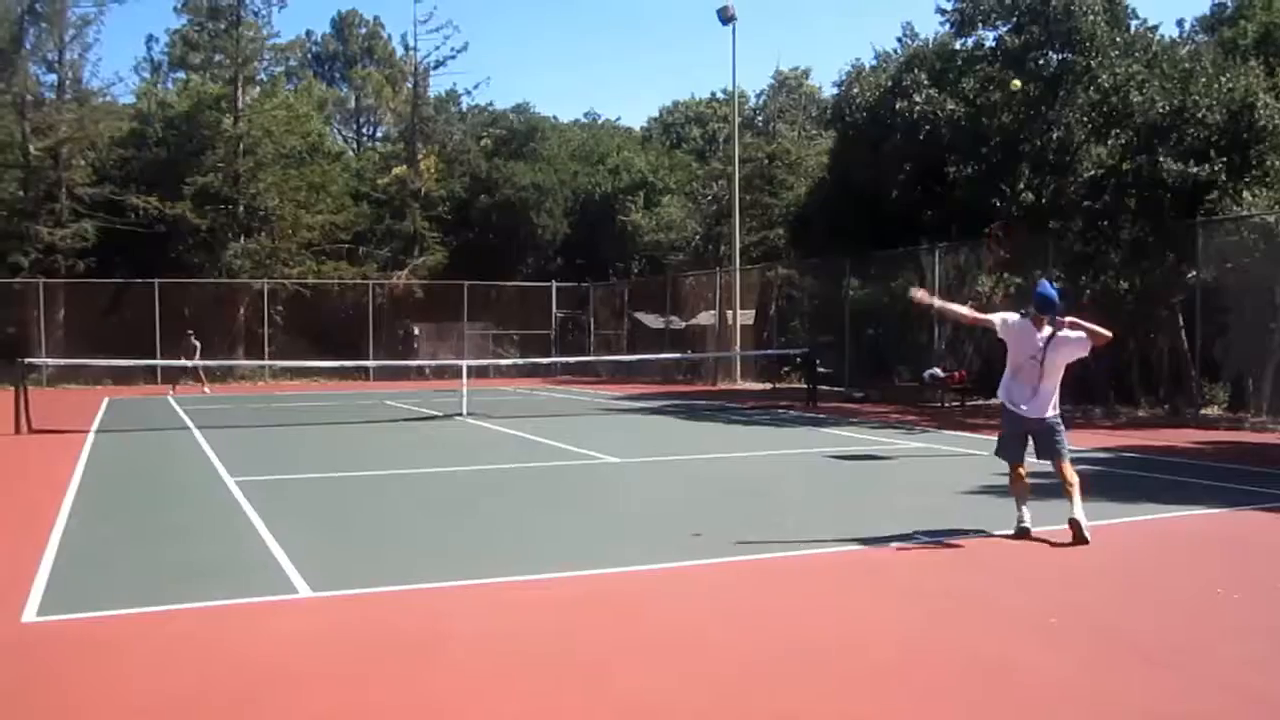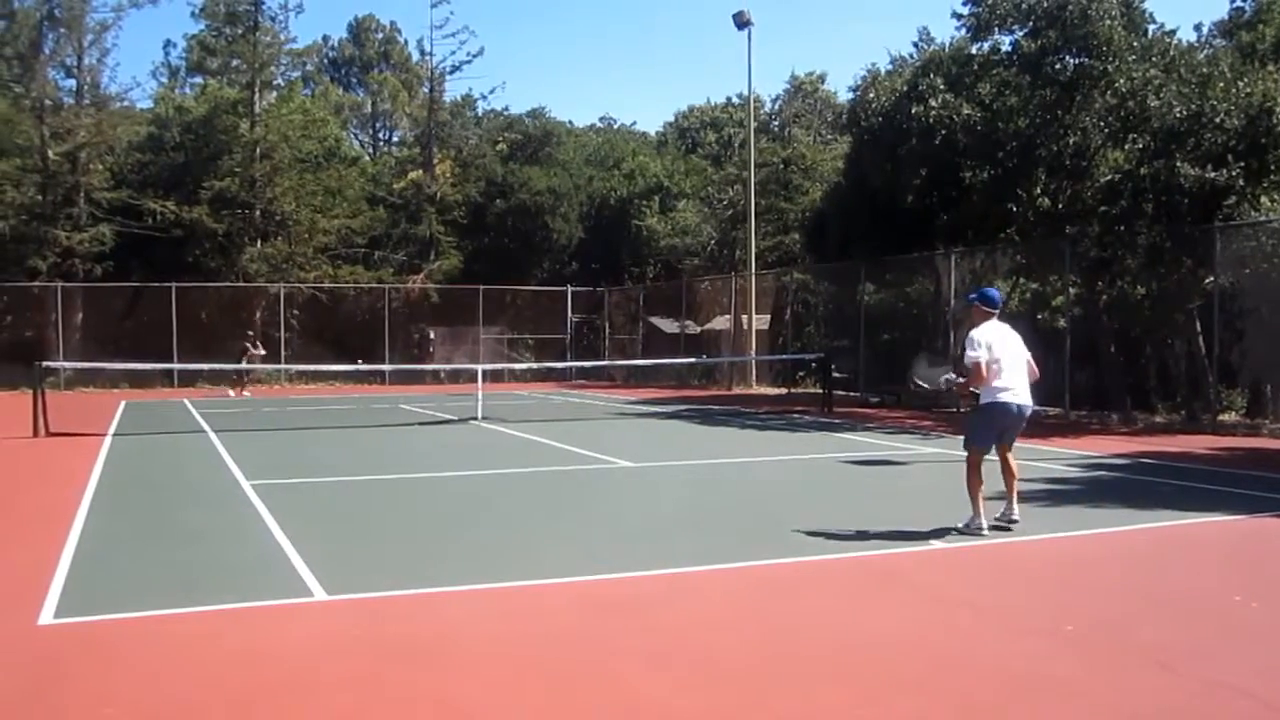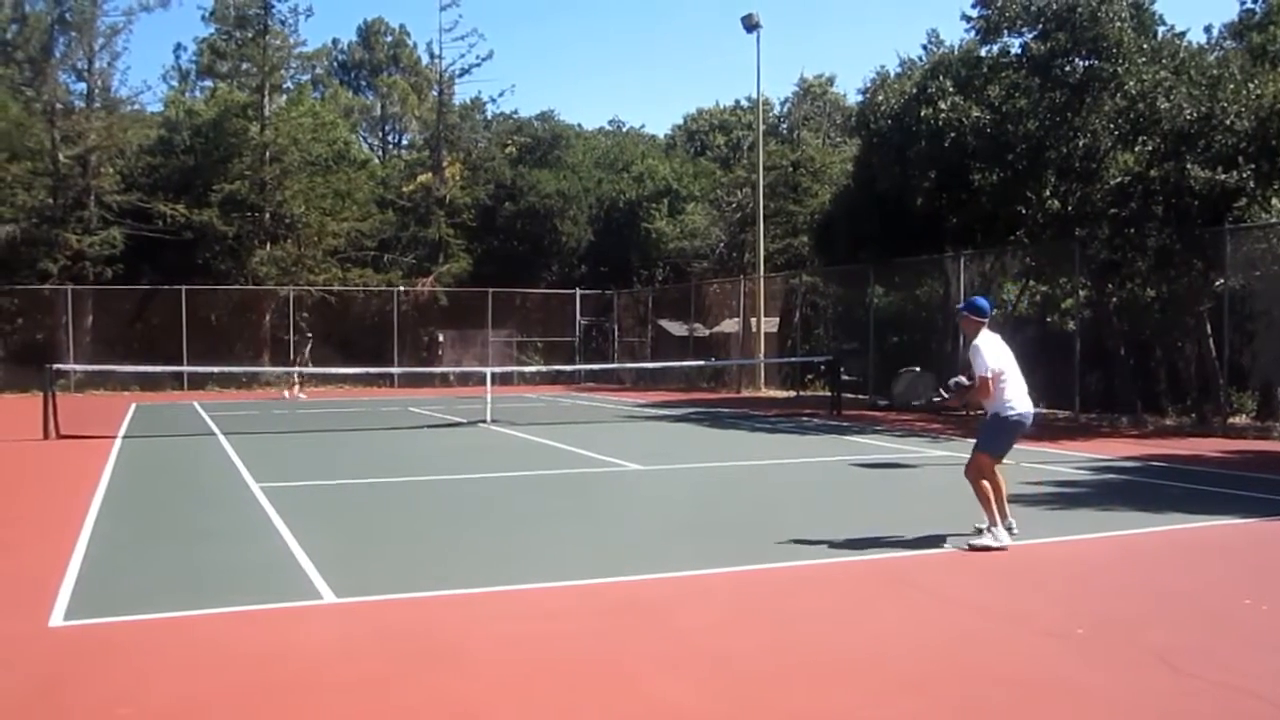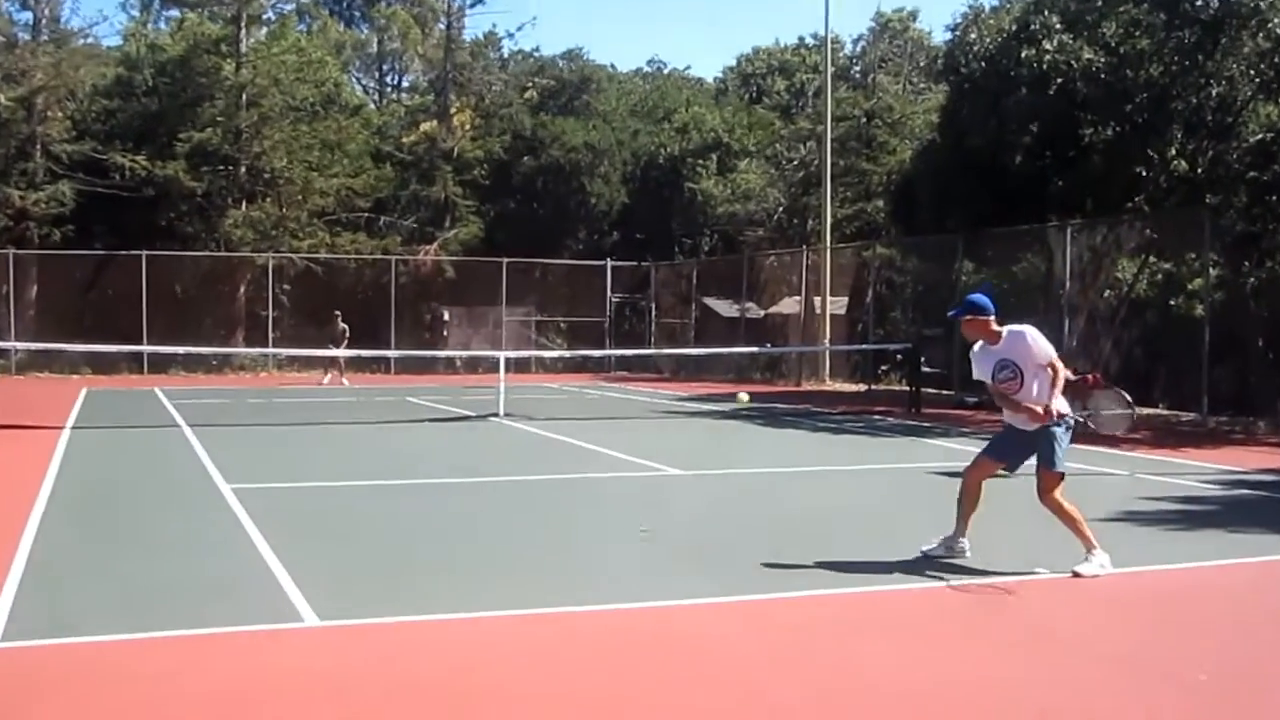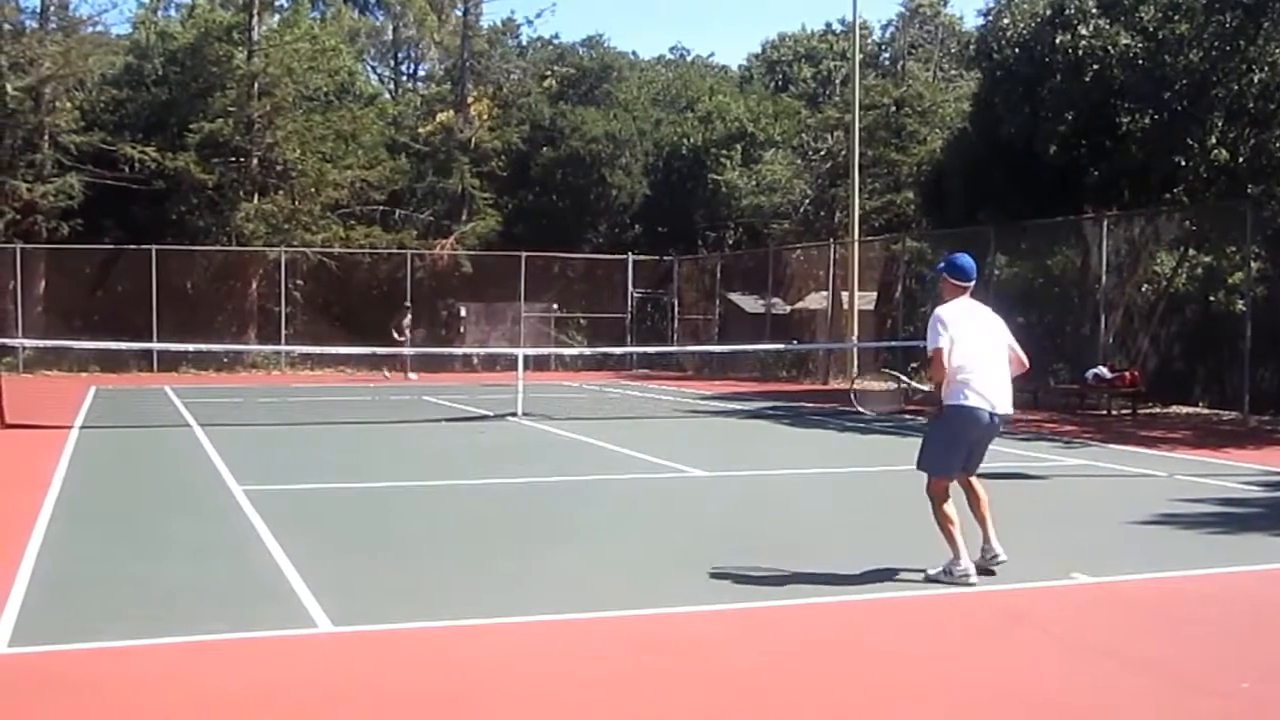
dt=1s
person 1, frame 1
left shoulder: (1015, 324)
right shoulder: (1062, 340)
left elbow: (973, 317)
right elbow: (1106, 337)
left wrist: (933, 302)
right wrist: (1075, 323)
left hip: (1014, 410)
right hip: (1045, 414)
left knee: (1016, 467)
right knee: (1064, 467)
left ankle: (1023, 517)
right ankle: (1077, 514)
person 1, frame 2
left shoulder: (977, 335)
right shoulder: (1012, 334)
left elbow: (979, 375)
right elbow: (1034, 373)
left wrist: (965, 385)
left hip: (996, 404)
right hip: (1024, 404)
left knee: (974, 460)
right knee: (1004, 452)
left ankle: (978, 520)
right ankle: (1011, 508)
person 1, frame 3
left shoulder: (980, 346)
right shoulder: (995, 340)
left elbow: (985, 391)
left wrist: (962, 398)
right wrist: (970, 393)
left hip: (1009, 414)
right hip: (1020, 411)
left knee: (974, 470)
right knee: (986, 465)
left ankle: (997, 531)
right ankle: (1004, 521)
person 1, frame 4
left shoulder: (1024, 335)
right shoulder: (978, 354)
left elbow: (1058, 369)
right elbow: (998, 395)
left wrist: (1052, 402)
right wrist: (1026, 410)
left hip: (1052, 421)
right hip: (1017, 425)
left knee: (1049, 495)
right knee: (972, 475)
left ankle: (1097, 555)
right ankle: (958, 540)
person 1, frame 5
left shoulder: (943, 313)
right shoulder: (991, 316)
left elbow: (938, 368)
right elbow: (1022, 364)
left wrist: (939, 382)
left hip: (962, 408)
right hip: (997, 409)
left knee: (937, 489)
right knee: (965, 475)
left ankle: (961, 564)
right ankle: (990, 547)
